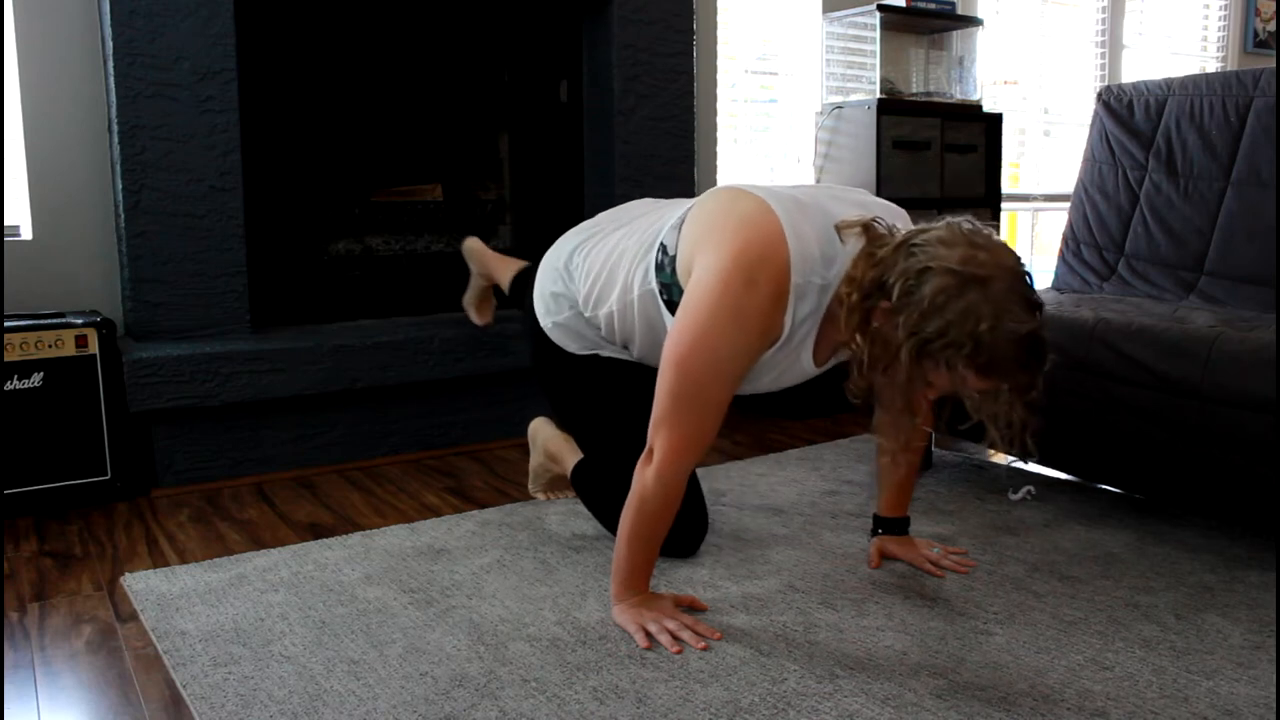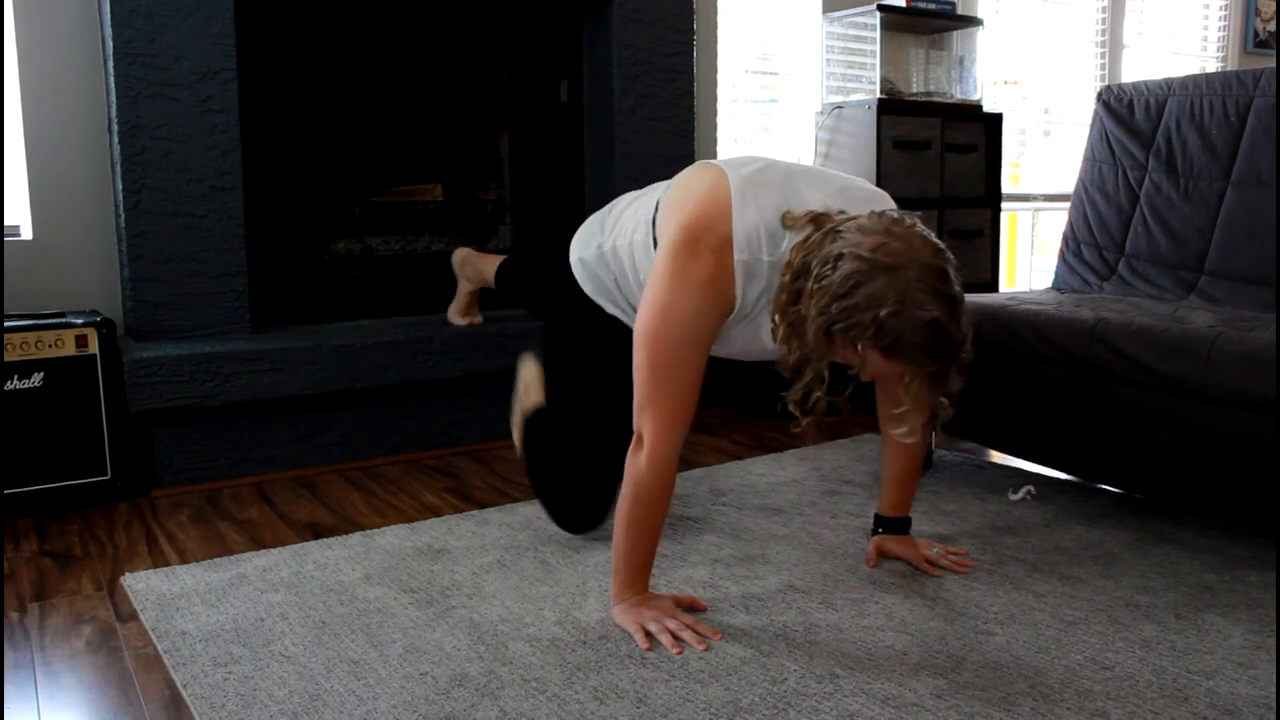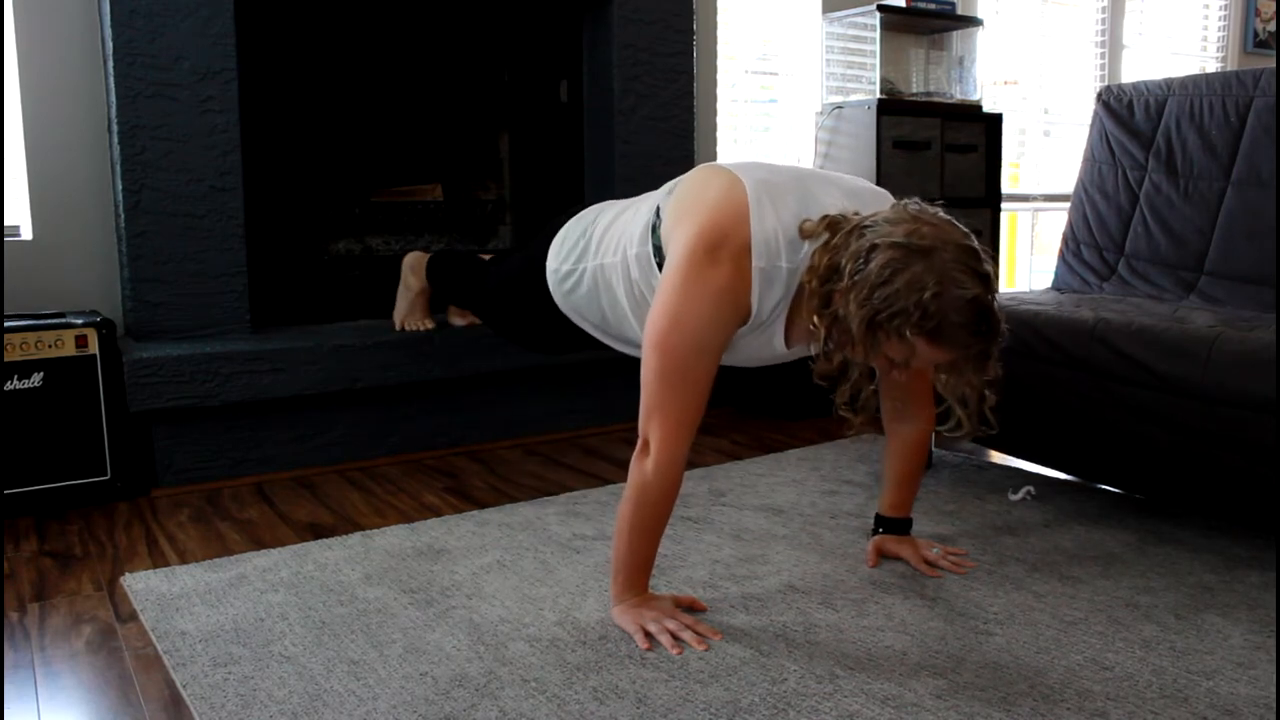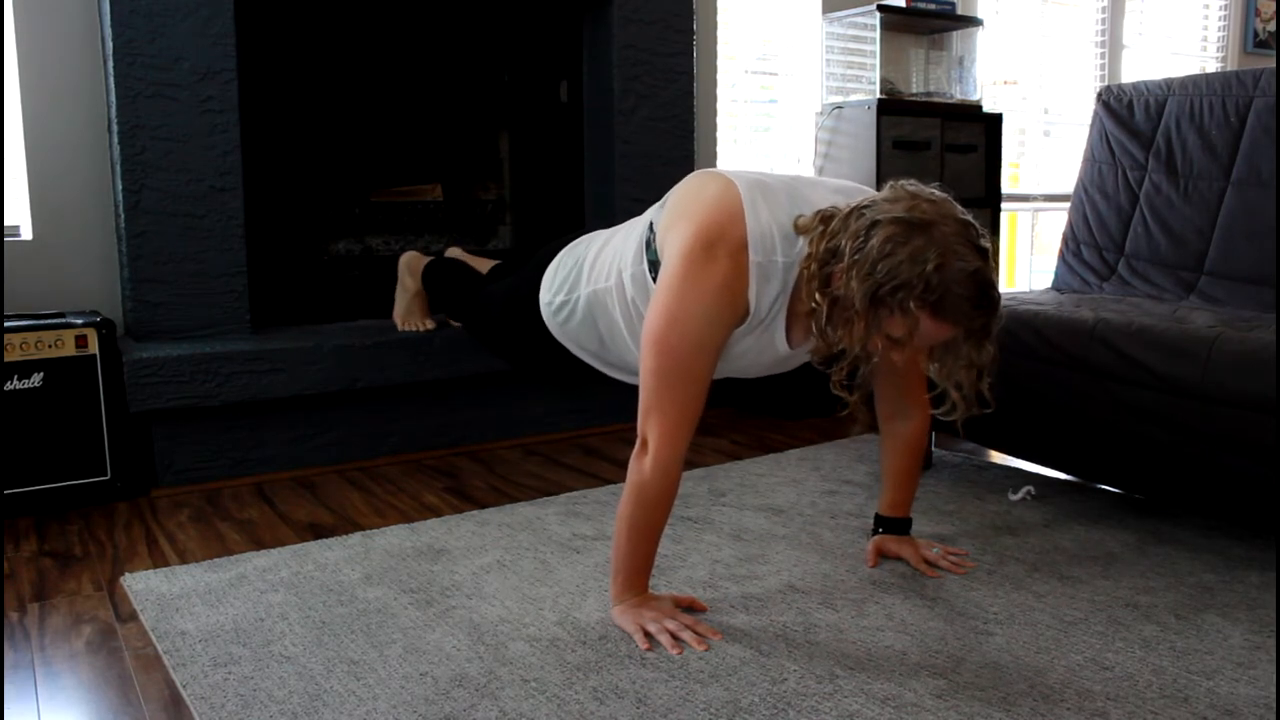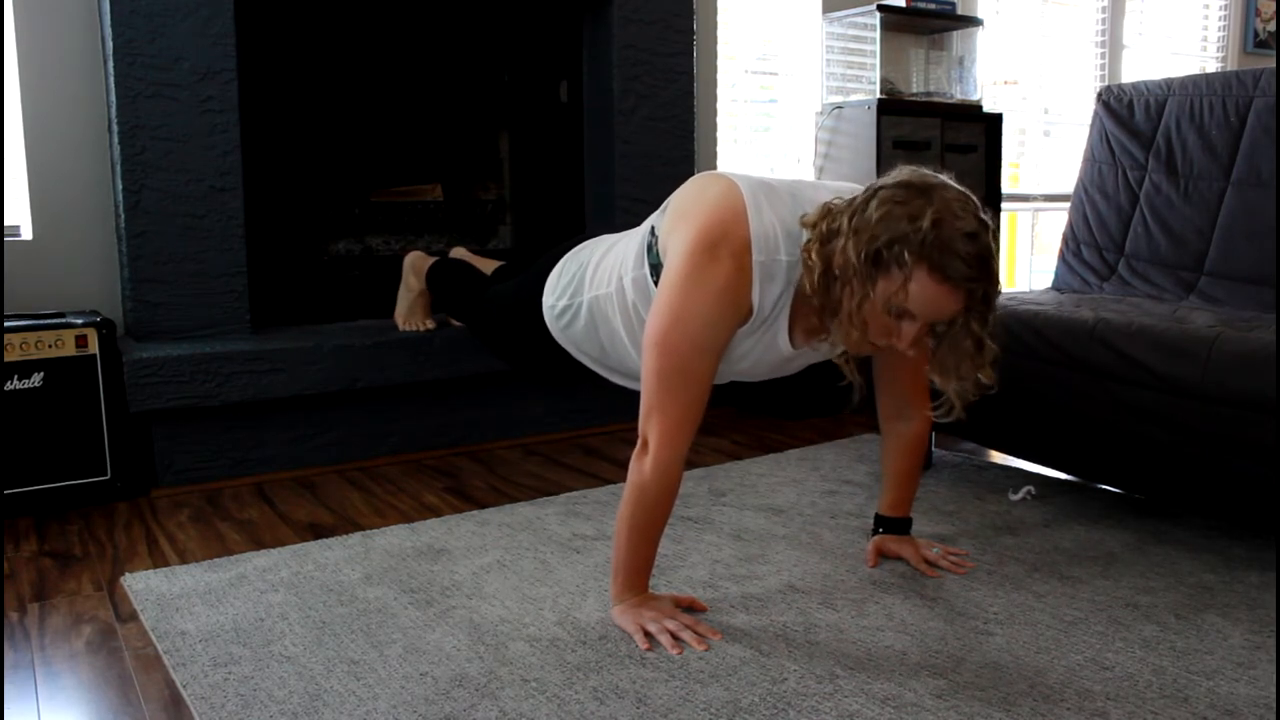
dt=1s
person 1, frame 1
left shoulder: (903, 269)
right shoulder: (753, 278)
left elbow: (905, 416)
right elbow: (666, 456)
left wrist: (892, 527)
right wrist: (629, 597)
left hip: (641, 268)
right hip: (580, 320)
right knee: (679, 532)
left ankle: (491, 264)
right ankle: (558, 445)
person 1, frame 2
left shoulder: (886, 258)
right shoulder: (710, 252)
left elbow: (905, 403)
right elbow: (655, 438)
left wrist: (893, 525)
right wrist: (629, 596)
right hip: (609, 278)
right knee: (576, 505)
left ankle: (480, 267)
right ankle: (536, 388)
person 1, frame 3
left shoulder: (897, 260)
right shoulder: (723, 259)
left elbow: (911, 410)
right elbow: (660, 446)
left wrist: (893, 525)
right wrist: (628, 597)
left hip: (641, 280)
right hip: (583, 279)
right knee: (494, 297)
left ankle: (473, 268)
right ankle: (426, 271)
person 1, frame 4
left shoulder: (891, 261)
right shoulder: (721, 255)
left elbow: (906, 412)
right elbow: (659, 444)
left wrist: (892, 525)
right wrist: (628, 597)
left hip: (635, 299)
right hip: (575, 300)
right knee: (487, 311)
left ankle: (470, 261)
right ankle: (426, 273)
person 1, frame 5
left shoulder: (898, 269)
right shoulder: (723, 252)
left elbow: (907, 413)
right elbow: (660, 445)
left wrist: (892, 525)
right wrist: (628, 596)
left hip: (636, 300)
right hip: (576, 306)
right knee: (492, 310)
left ankle: (474, 260)
right ankle: (430, 272)
